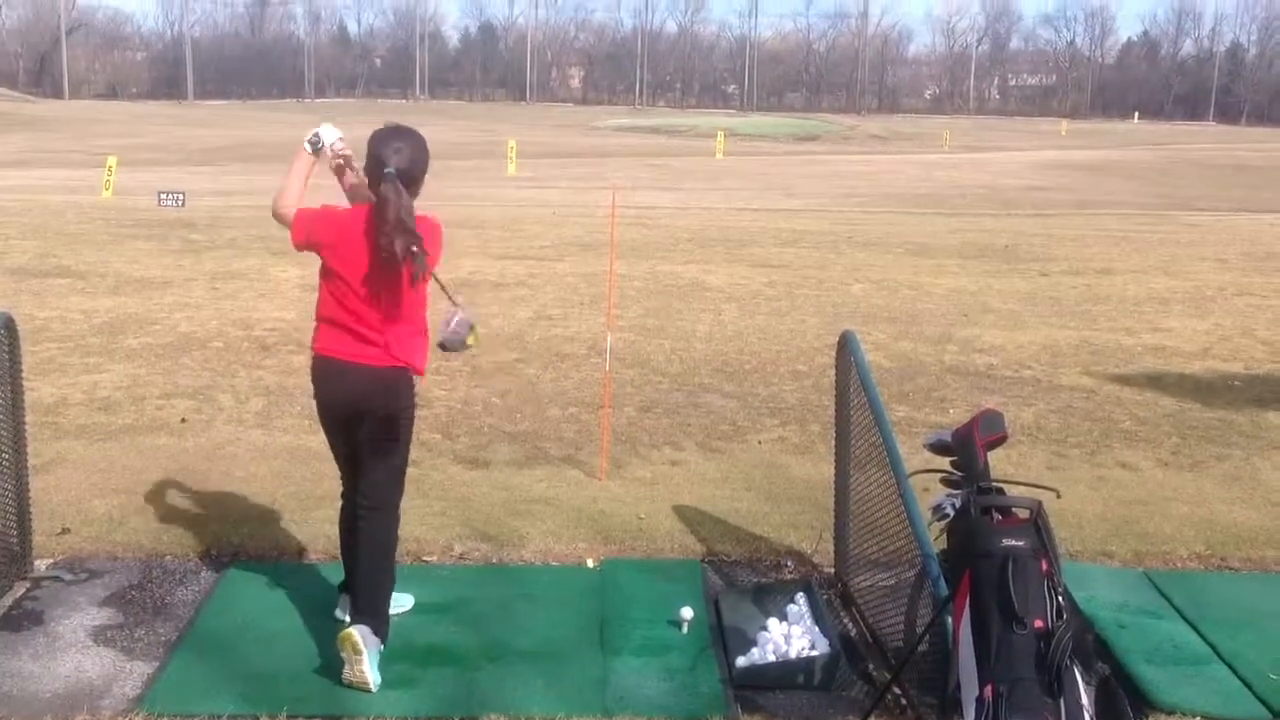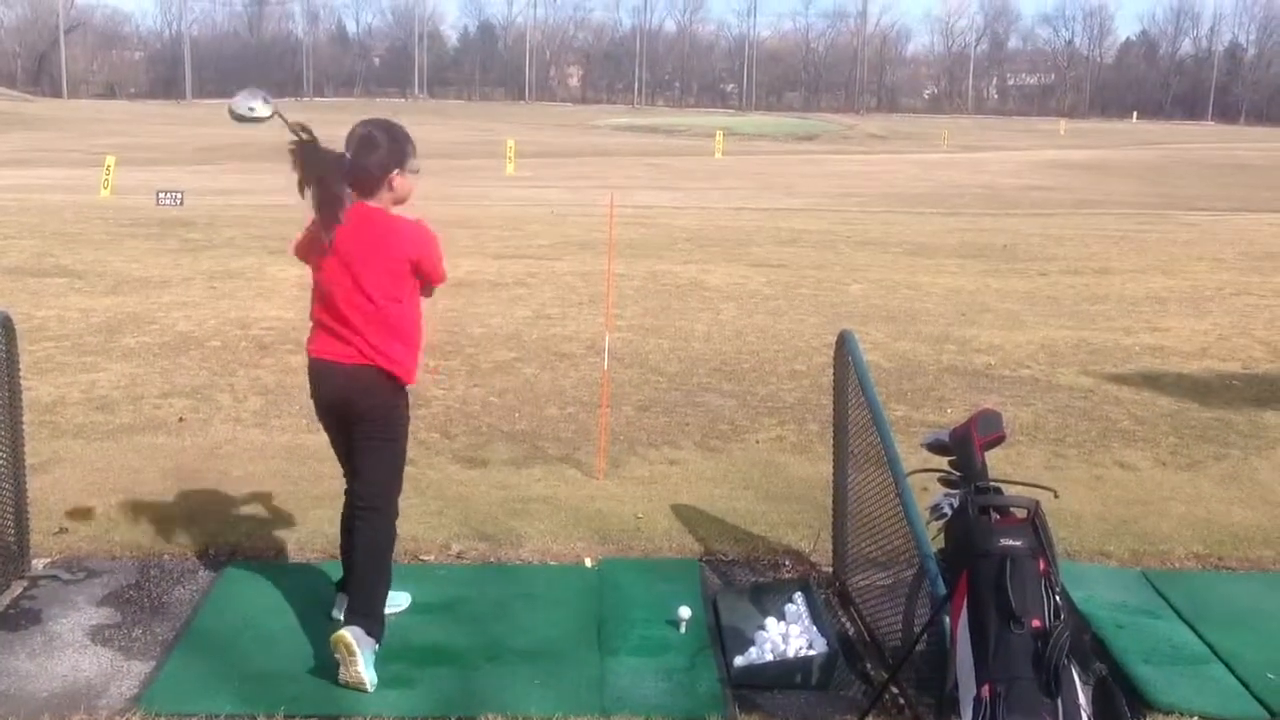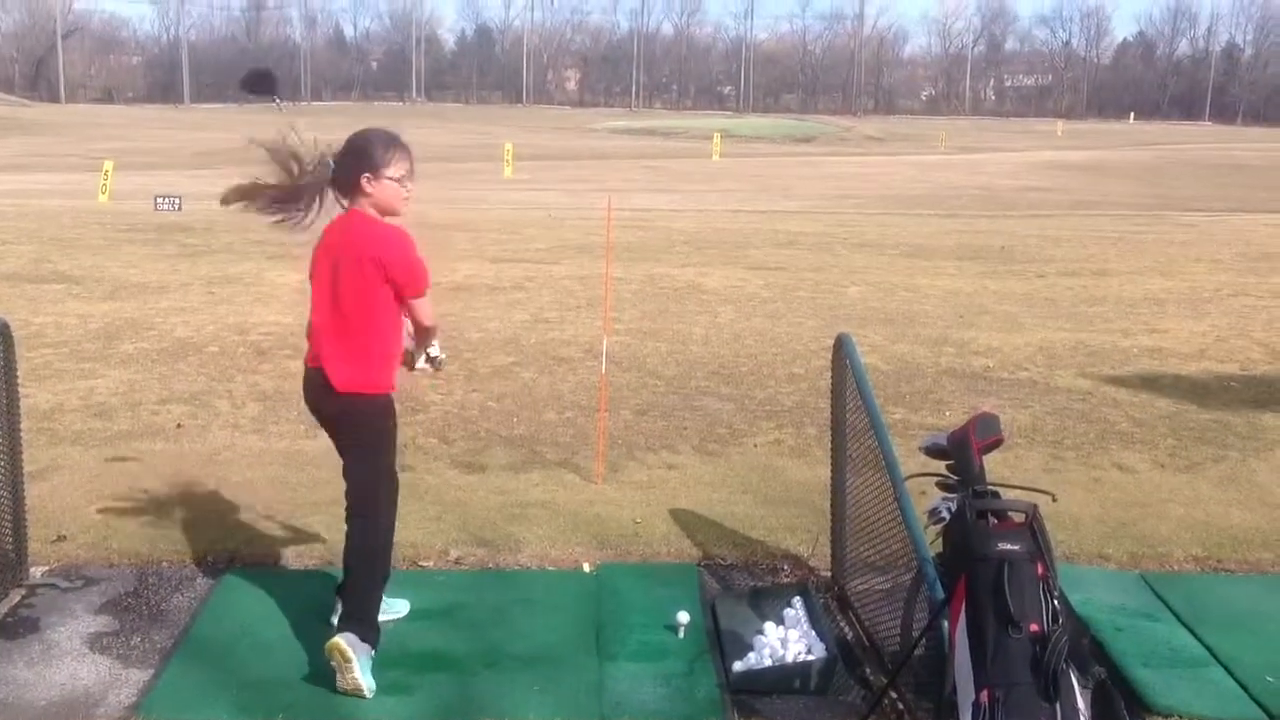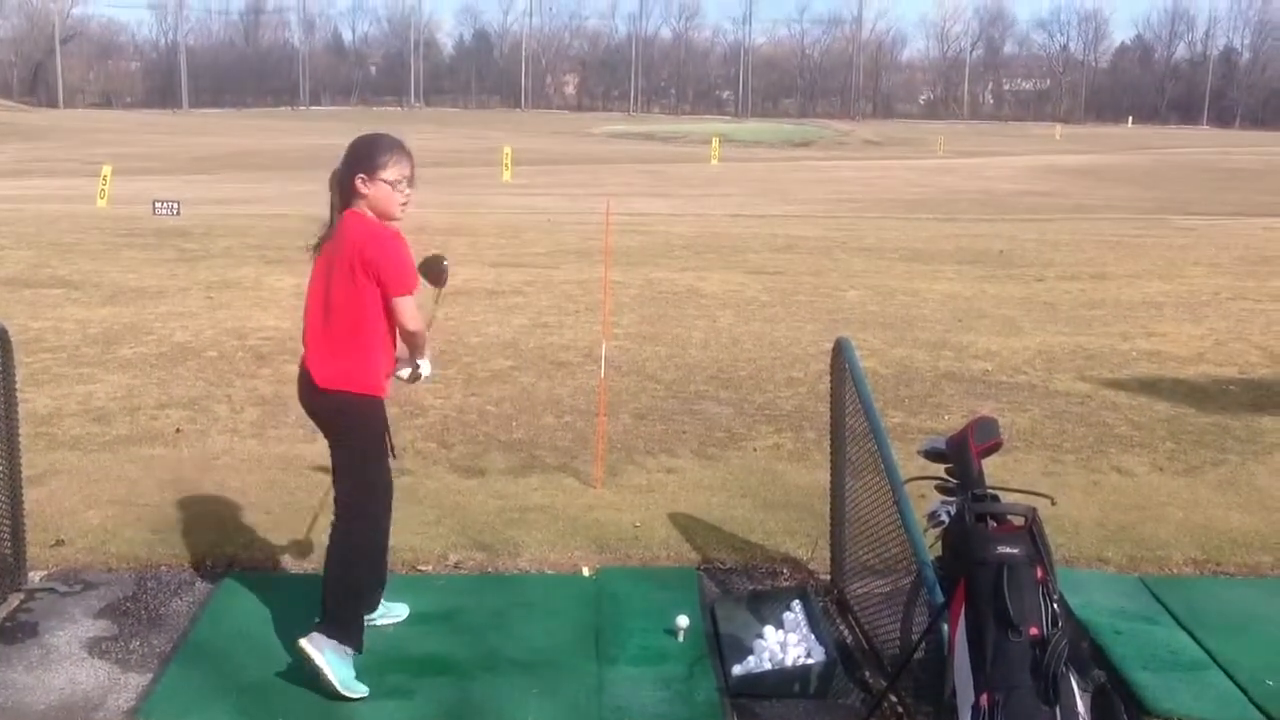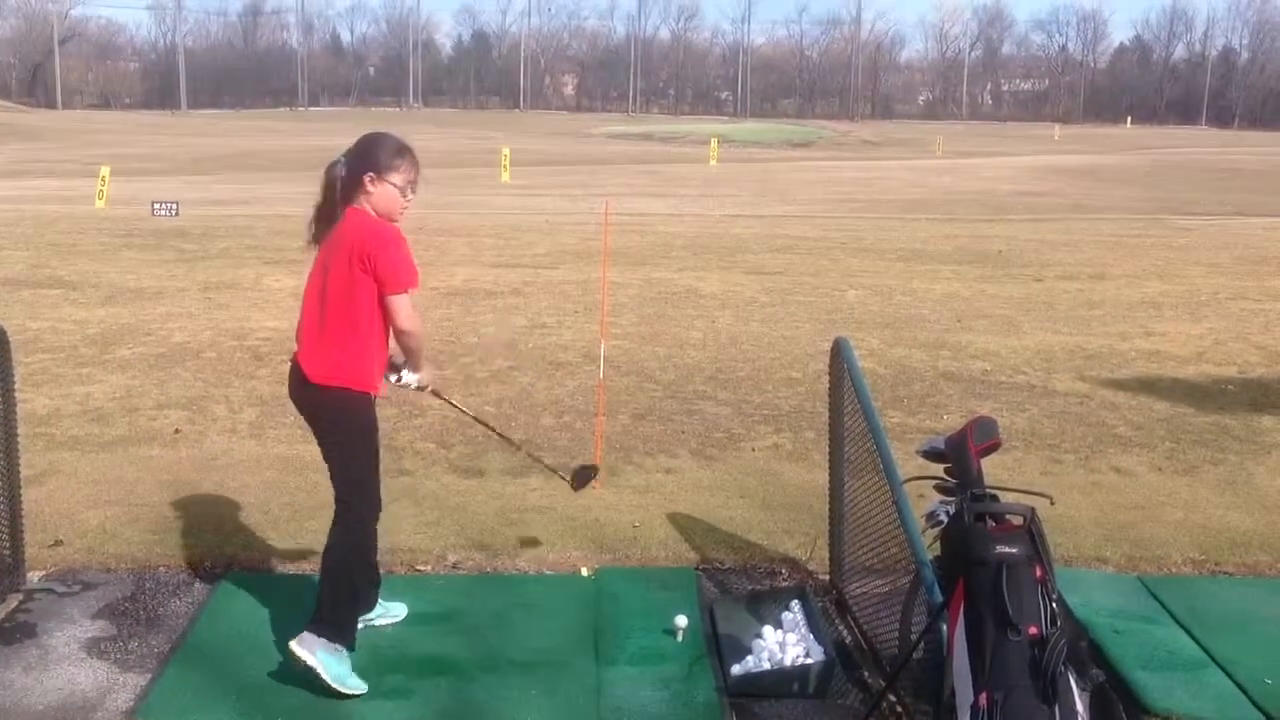
dt=0.2s
person 1, frame 1
left shoulder: (336, 227)
right shoulder: (427, 233)
left elbow: (284, 207)
left wrist: (312, 149)
right wrist: (351, 178)
left hip: (333, 374)
right hip: (389, 383)
left knee: (356, 492)
right knee: (379, 504)
left ankle: (359, 594)
right ankle: (366, 623)
person 1, frame 2
left shoulder: (323, 232)
right shoulder: (415, 238)
right elbow: (429, 285)
left hip: (326, 374)
right hip: (378, 383)
left knee: (360, 489)
right knee: (377, 505)
left ankle: (356, 592)
right ankle: (362, 626)
person 1, frame 3
left shoulder: (332, 237)
right shoulder: (392, 242)
right elbow: (424, 320)
left wrist: (392, 342)
right wrist: (422, 347)
left hip: (323, 381)
right hip: (362, 392)
left knee: (369, 493)
right knee: (373, 508)
left ankle: (360, 600)
right ankle: (354, 634)
person 1, frame 4
left shoulder: (341, 235)
right shoulder: (381, 239)
right elbow: (410, 321)
left wrist: (398, 353)
right wrist: (418, 356)
left hip: (323, 381)
right hip: (351, 390)
left knee: (370, 493)
right knee: (361, 507)
left ankle: (362, 600)
right ankle: (333, 633)
person 1, frame 5
left shoulder: (339, 231)
right shoulder: (381, 236)
right elbow: (405, 322)
left wrist: (386, 362)
right wrist: (418, 366)
left hip: (315, 378)
right hip: (341, 388)
left knee: (359, 497)
right knee: (358, 506)
left ankle: (360, 600)
right ankle: (325, 634)
